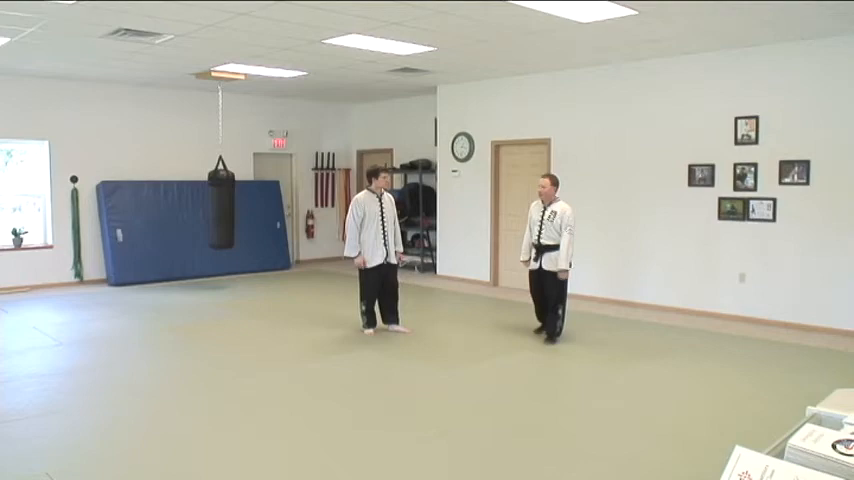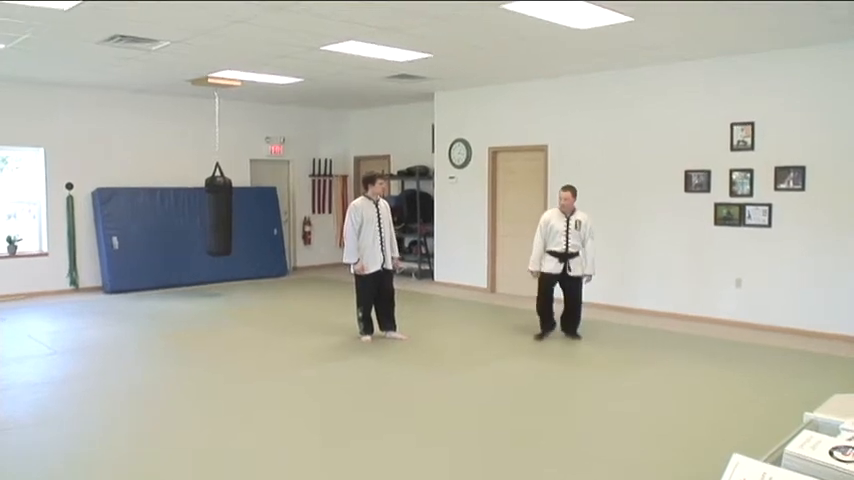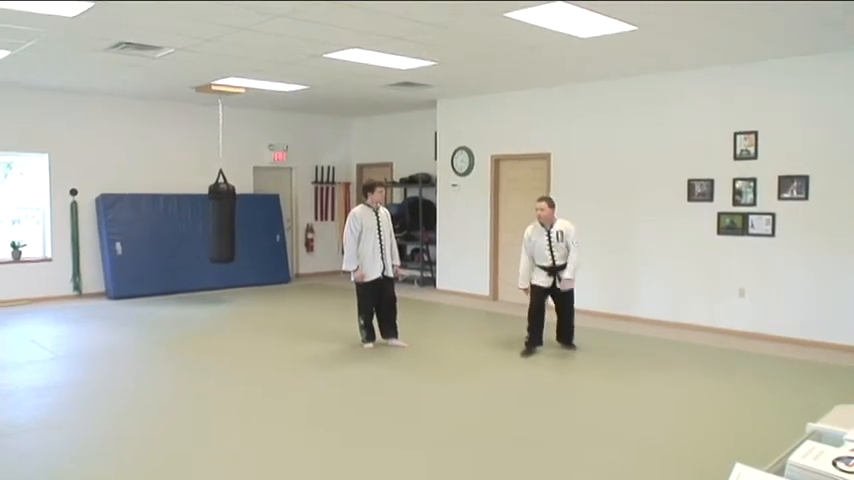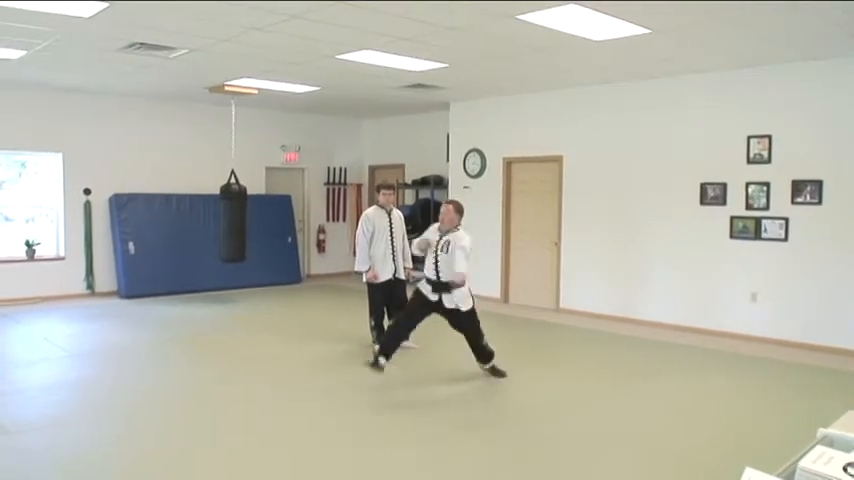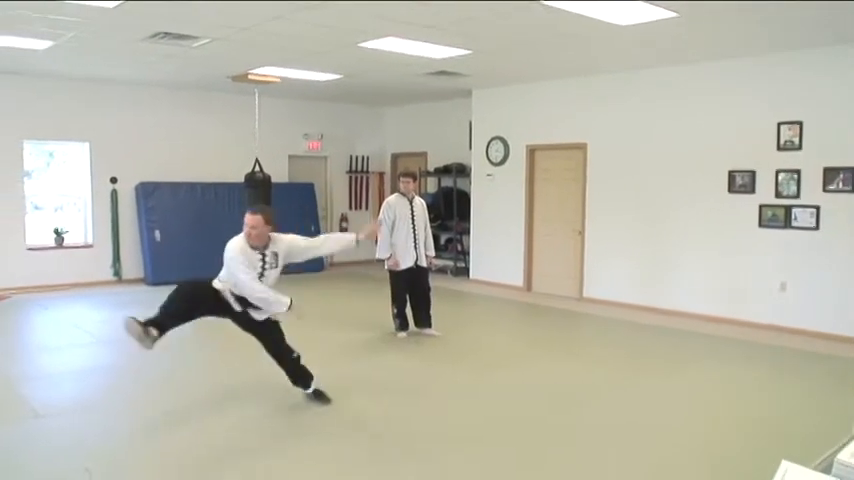
dt=1s
person 1, frame 1
left shoulder: (564, 210)
right shoulder: (534, 207)
left elbow: (567, 238)
right elbow: (529, 232)
left wrist: (563, 265)
right wrist: (525, 255)
left hip: (554, 258)
right hip: (537, 256)
left knee: (555, 297)
right knee: (537, 294)
left ankle: (553, 332)
right ankle: (546, 323)
person 1, frame 2
left shoulder: (583, 219)
right shoulder: (548, 216)
left elbow: (588, 245)
right elbow: (539, 241)
left wrist: (589, 269)
right wrist: (534, 265)
left hip: (573, 264)
right hip: (551, 262)
left knee: (574, 300)
right knee: (544, 296)
left ankle: (570, 329)
right ankle: (547, 327)
person 1, frame 3
left shoulder: (566, 227)
right shoulder: (531, 231)
left elbow: (574, 252)
right elbow: (526, 258)
left wrist: (568, 276)
right wrist: (524, 282)
left hip: (563, 276)
right hip: (541, 275)
left knee: (566, 311)
right knee: (535, 308)
left ankle: (566, 339)
right ankle: (532, 344)
person 1, frame 4
left shoulder: (461, 239)
right shoulder: (435, 229)
left elbow: (462, 268)
right elbow: (417, 247)
right wrist: (421, 244)
left hip: (454, 293)
right hip: (429, 289)
left knee: (473, 330)
right knee: (404, 322)
left ankle: (488, 363)
right ankle: (381, 358)
person 1, frame 5
left shoulder: (283, 243)
right shoulder: (235, 248)
left elbow: (319, 245)
right elbow: (248, 285)
left wrist: (358, 237)
right wrist: (285, 305)
left hip: (254, 306)
right hip: (223, 294)
left knee: (280, 348)
right knee: (187, 295)
left ankle: (309, 387)
right ankle: (151, 330)
person 2, frame 1
left shoulder: (389, 199)
right shoulder: (360, 200)
right elbow: (352, 227)
left wrist: (398, 249)
right wrist: (356, 254)
left hip: (389, 254)
right hip: (369, 256)
left knee: (391, 289)
right knee: (369, 292)
left ankle: (392, 322)
right ankle: (369, 324)
person 2, frame 2
left shoulder: (384, 205)
right shoulder: (357, 206)
right elbow: (350, 234)
left wrist: (394, 255)
right wrist: (355, 260)
left hip: (384, 260)
right hip: (366, 262)
left knee: (387, 295)
right knee: (365, 298)
left ankle: (389, 328)
right ankle: (366, 331)
person 2, frame 3
left shoulder: (385, 213)
right shoulder: (356, 214)
left elbow: (391, 239)
right elbow: (350, 242)
left wrist: (395, 262)
right wrist: (354, 268)
left hip: (385, 268)
right hip: (366, 269)
left knee: (388, 303)
right knee: (366, 306)
left ankle: (391, 336)
right ankle: (368, 338)
person 2, frame 4
left shoulder: (398, 215)
right shoulder: (369, 215)
left elbow: (404, 241)
right elbow: (362, 243)
left wrist: (407, 264)
right wrist: (367, 268)
left hip: (397, 269)
right hip: (378, 270)
left knee: (399, 305)
right knee: (377, 307)
right ankle: (378, 339)
person 2, frame 5
left shoulder: (421, 203)
right shoulder: (390, 203)
left elbow: (426, 229)
right elbow: (383, 230)
left wrist: (430, 253)
right wrist: (387, 256)
left hip: (419, 257)
right hip: (399, 258)
left knee: (422, 292)
right knee: (399, 295)
left ankle: (424, 324)
right ankle: (401, 327)
